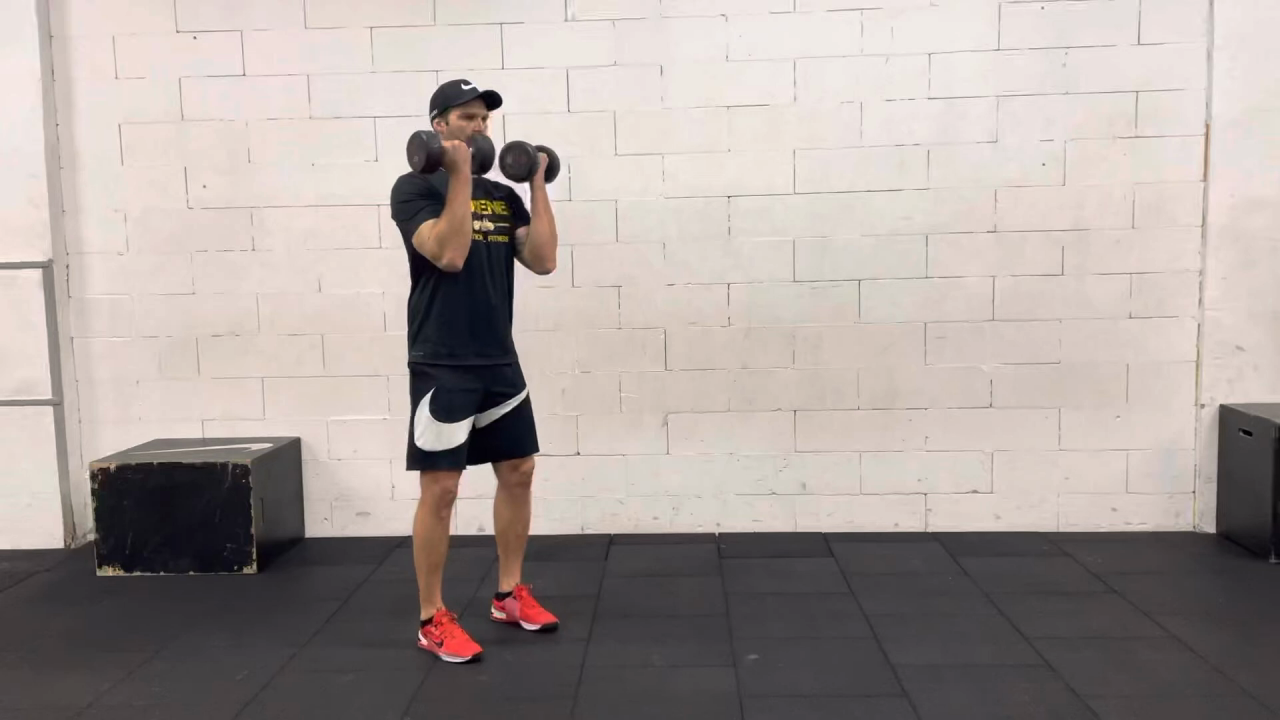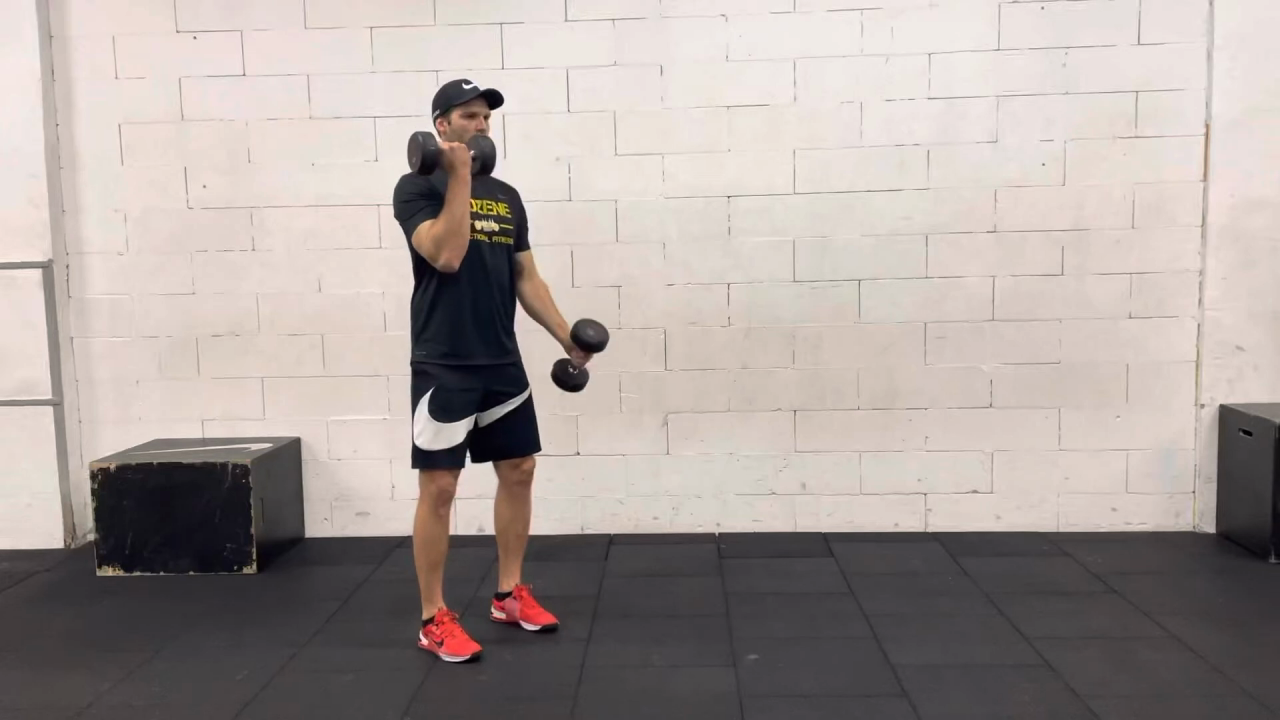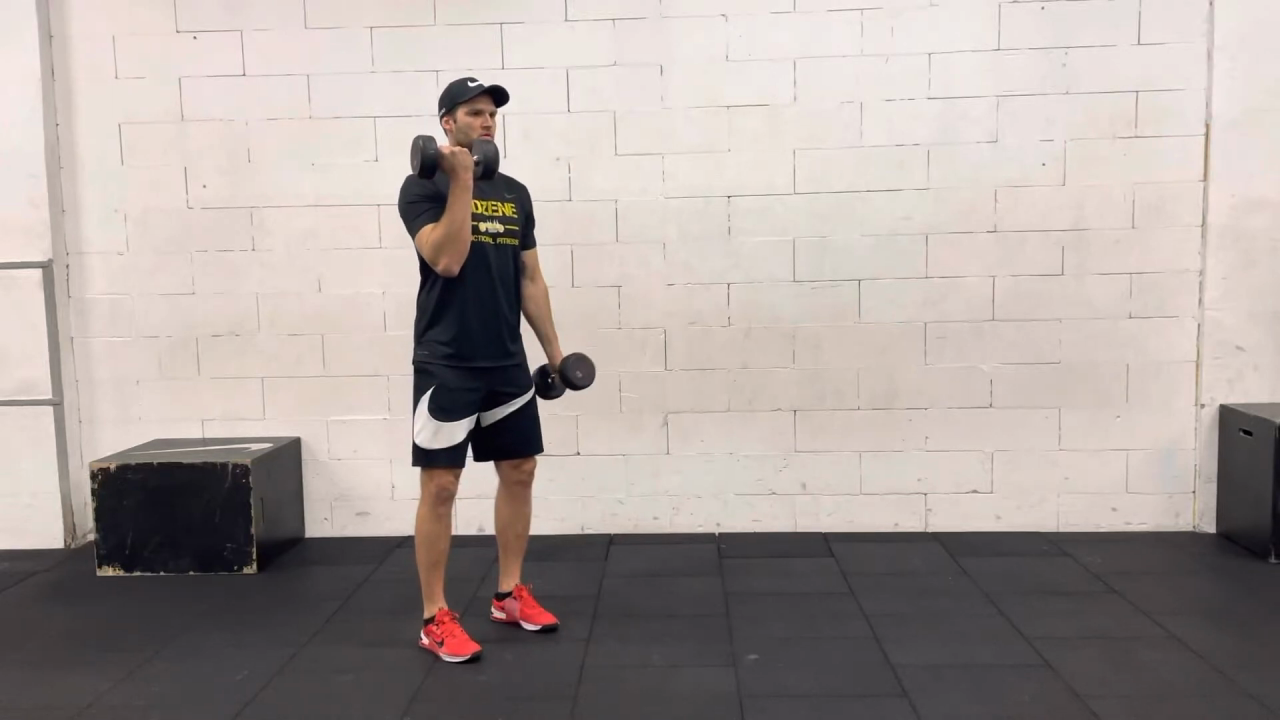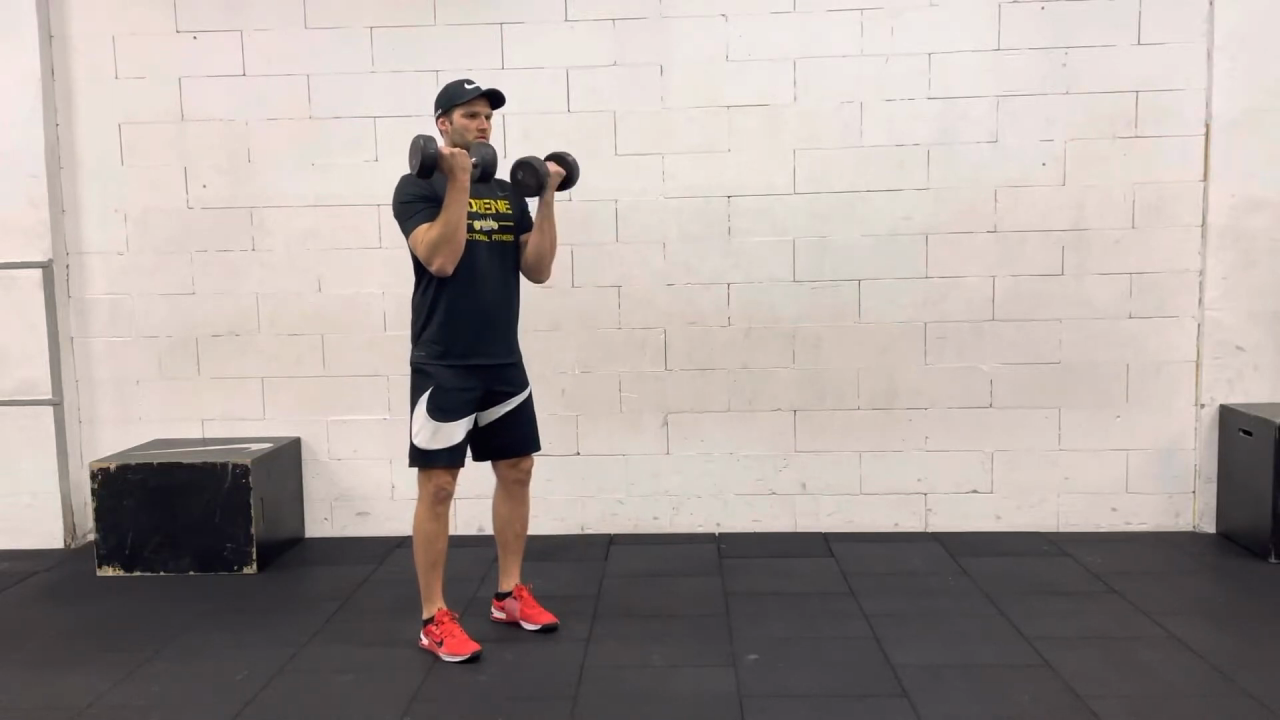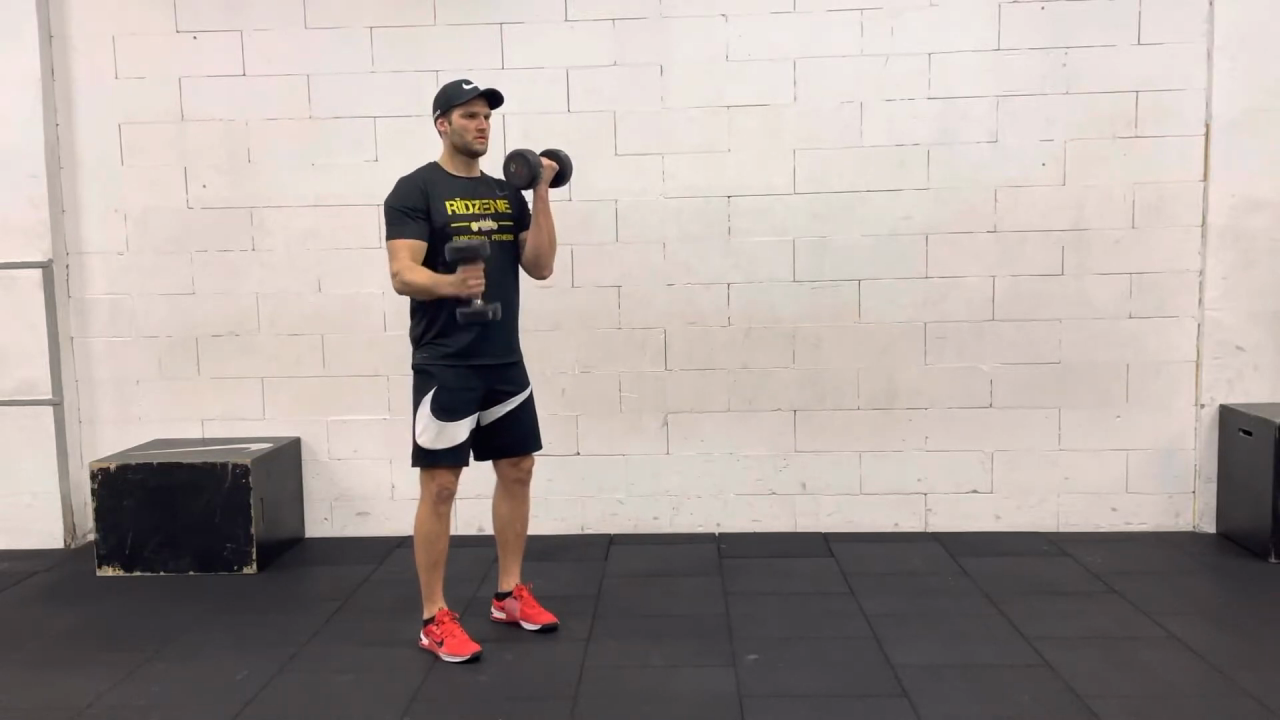
dt=1s
person 1, frame 1
left shoulder: (501, 194)
right shoulder: (416, 187)
left elbow: (543, 260)
right elbow: (449, 254)
left wrist: (537, 184)
right wrist: (460, 176)
left hip: (499, 361)
right hip: (443, 366)
left knee: (519, 472)
right knee: (440, 489)
left ankle: (510, 594)
right ankle: (434, 619)
person 1, frame 2
left shoulder: (506, 195)
right shoulder: (419, 187)
left elbow: (526, 277)
right elbow: (446, 255)
left wrist: (566, 337)
right wrist: (458, 176)
left hip: (502, 361)
right hip: (444, 365)
left knee: (518, 472)
right knee: (439, 487)
left ankle: (510, 593)
right ankle: (434, 619)
person 1, frame 3
left shoulder: (514, 193)
right shoulder: (424, 187)
left elbow: (530, 277)
right elbow: (446, 260)
left wrist: (554, 349)
right wrist: (461, 180)
left hip: (506, 360)
right hip: (447, 364)
left knee: (519, 472)
right knee: (439, 486)
left ankle: (510, 594)
right ankle: (435, 617)
person 1, frame 4
left shoulder: (507, 192)
right shoulder: (419, 188)
left elbow: (538, 269)
right elbow: (442, 259)
left wrist: (546, 199)
right wrist: (458, 182)
left hip: (502, 359)
right hip: (443, 363)
left knee: (516, 472)
right knee: (437, 485)
left ankle: (509, 593)
right ankle: (434, 618)
person 1, frame 5
left shoulder: (505, 193)
right shoulder: (416, 190)
left elbow: (540, 266)
right elbow: (403, 273)
left wrist: (541, 193)
right wrist: (452, 287)
left hip: (504, 360)
right hip: (446, 364)
left knee: (517, 471)
right knee: (440, 486)
left ankle: (510, 594)
right ankle: (435, 619)
